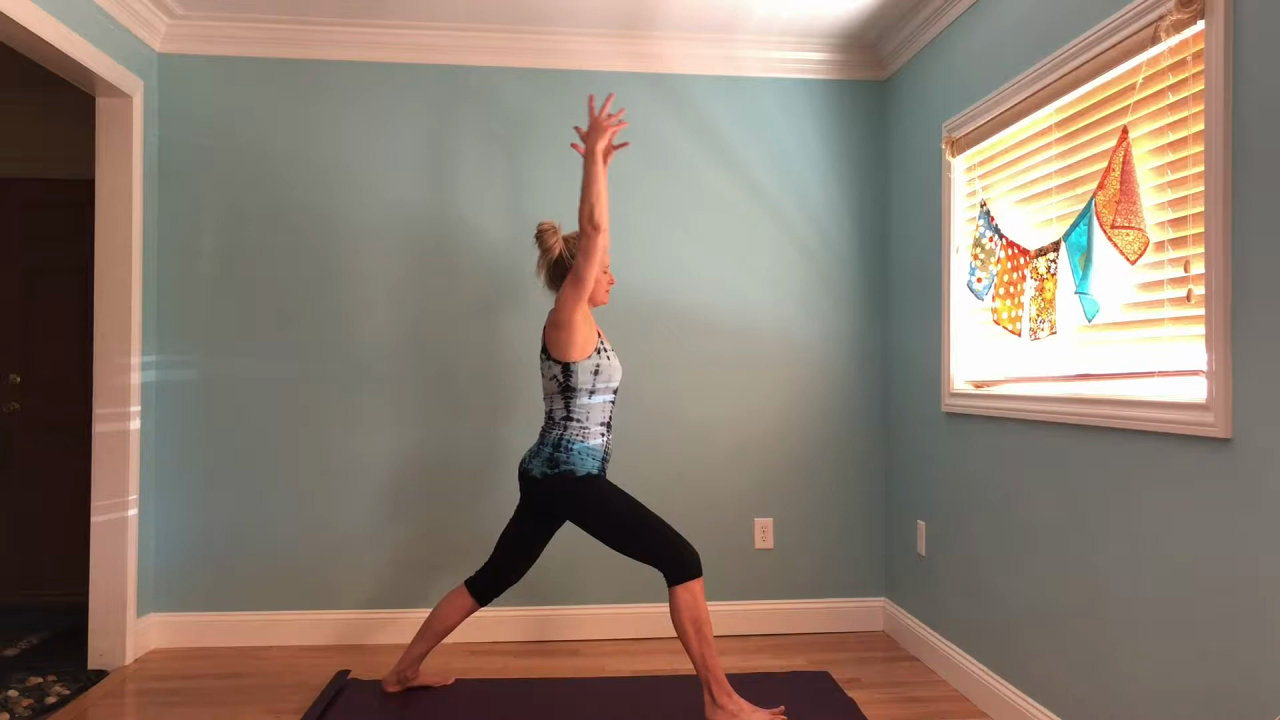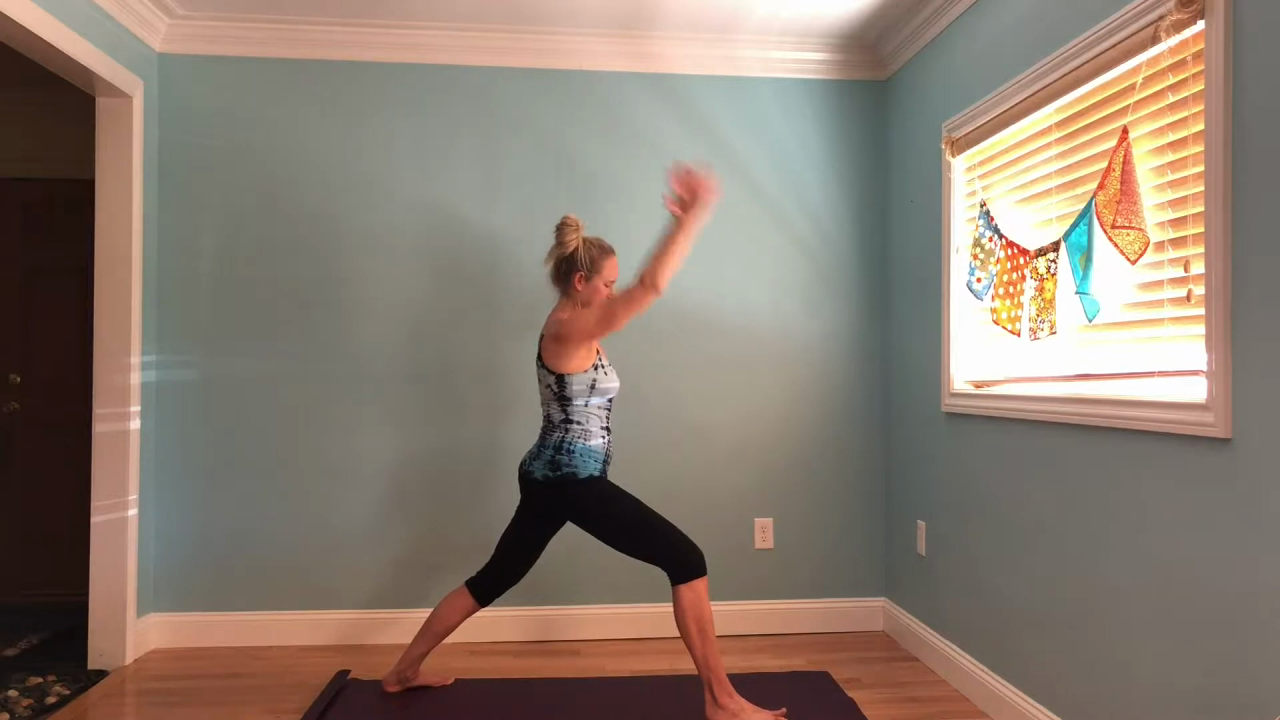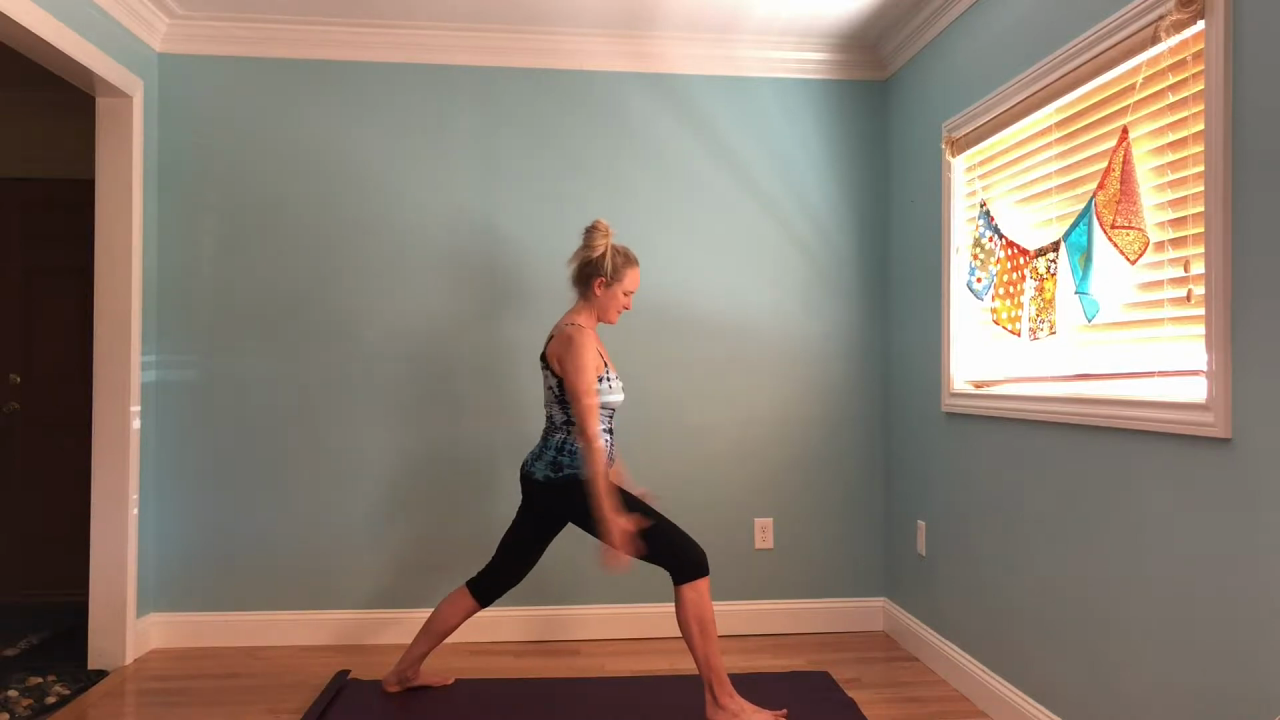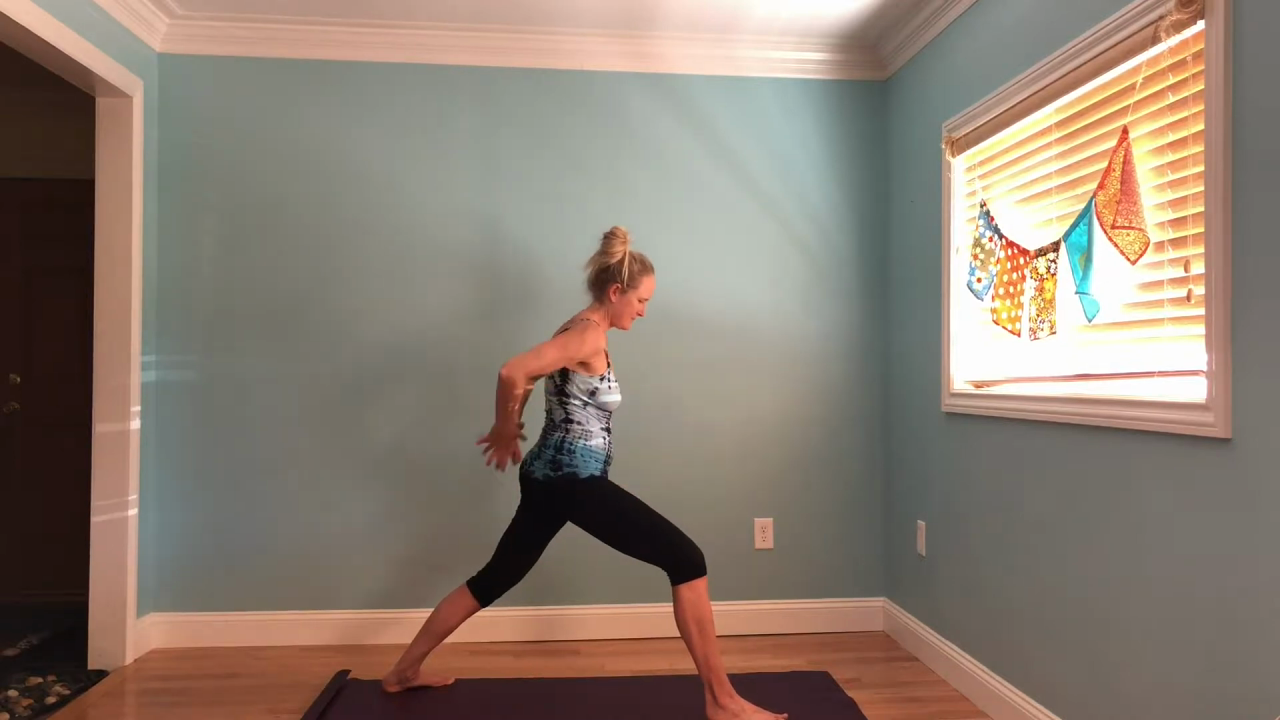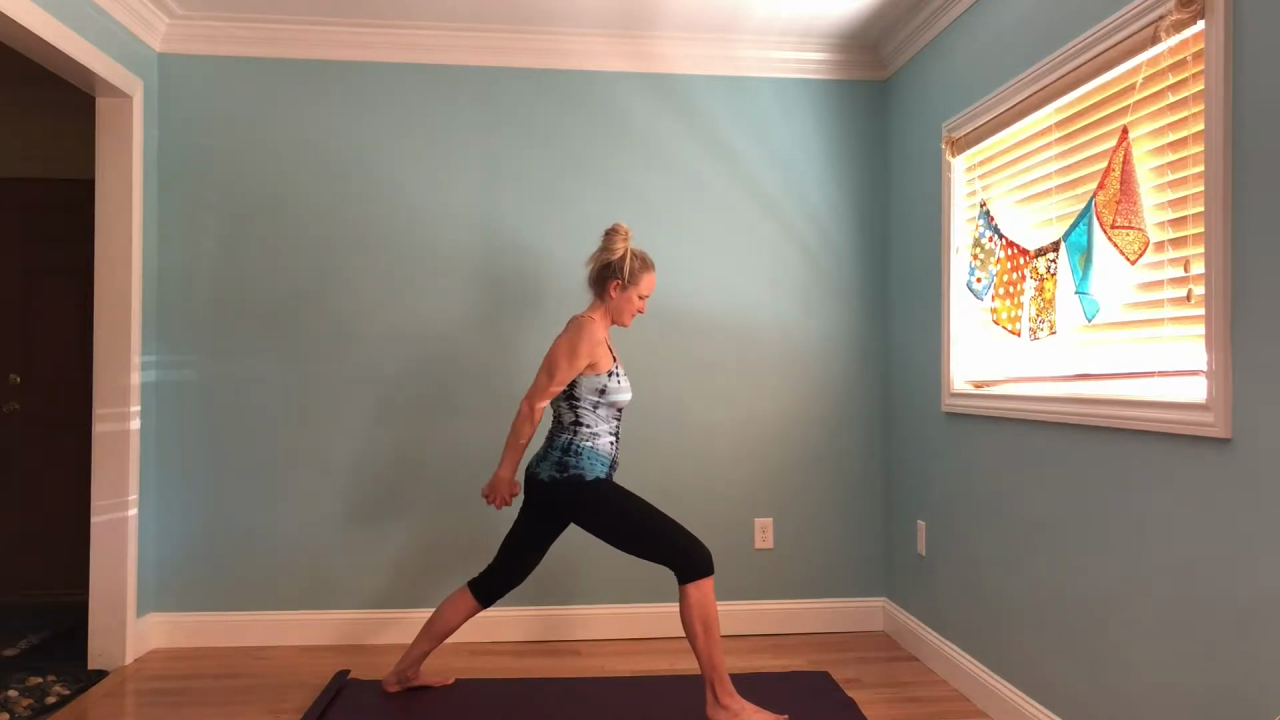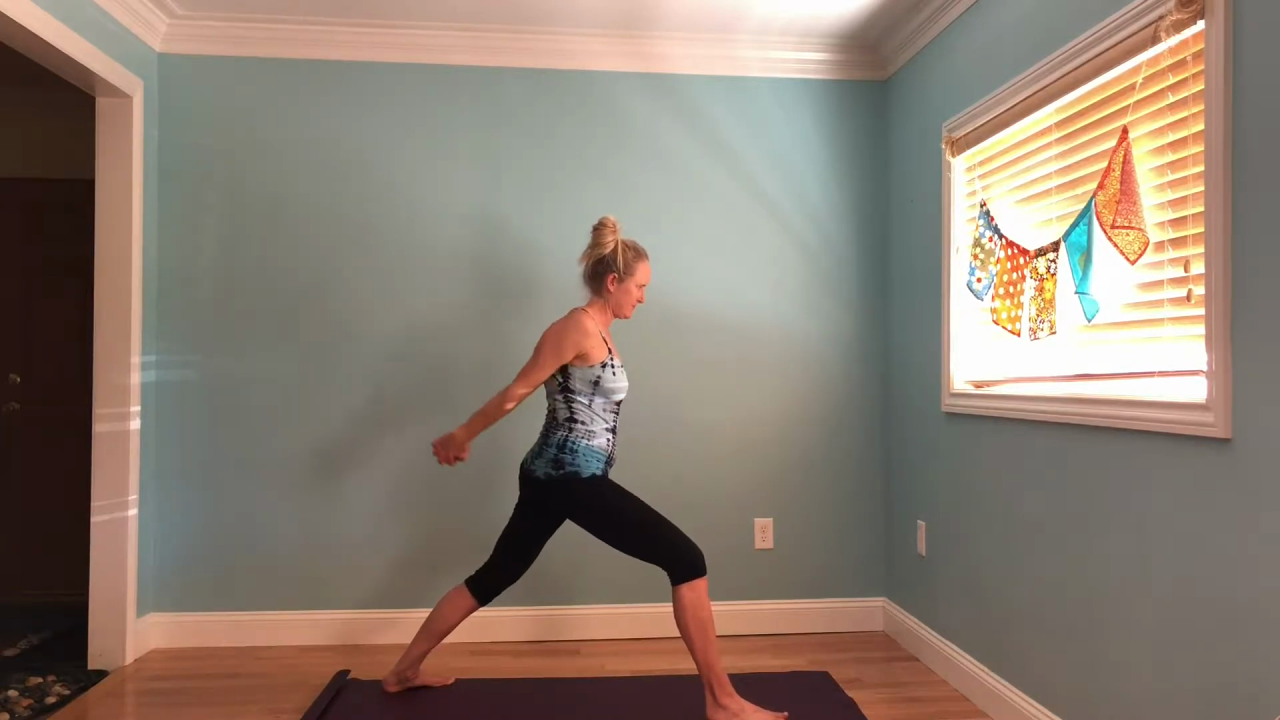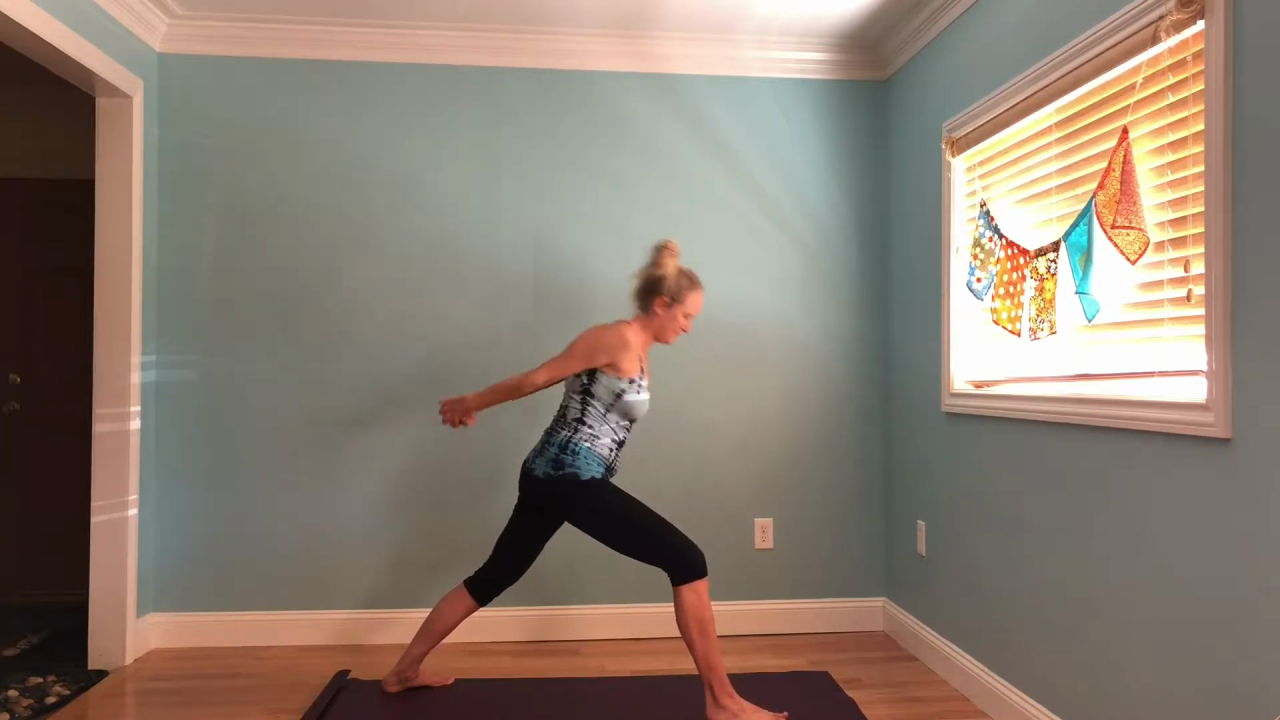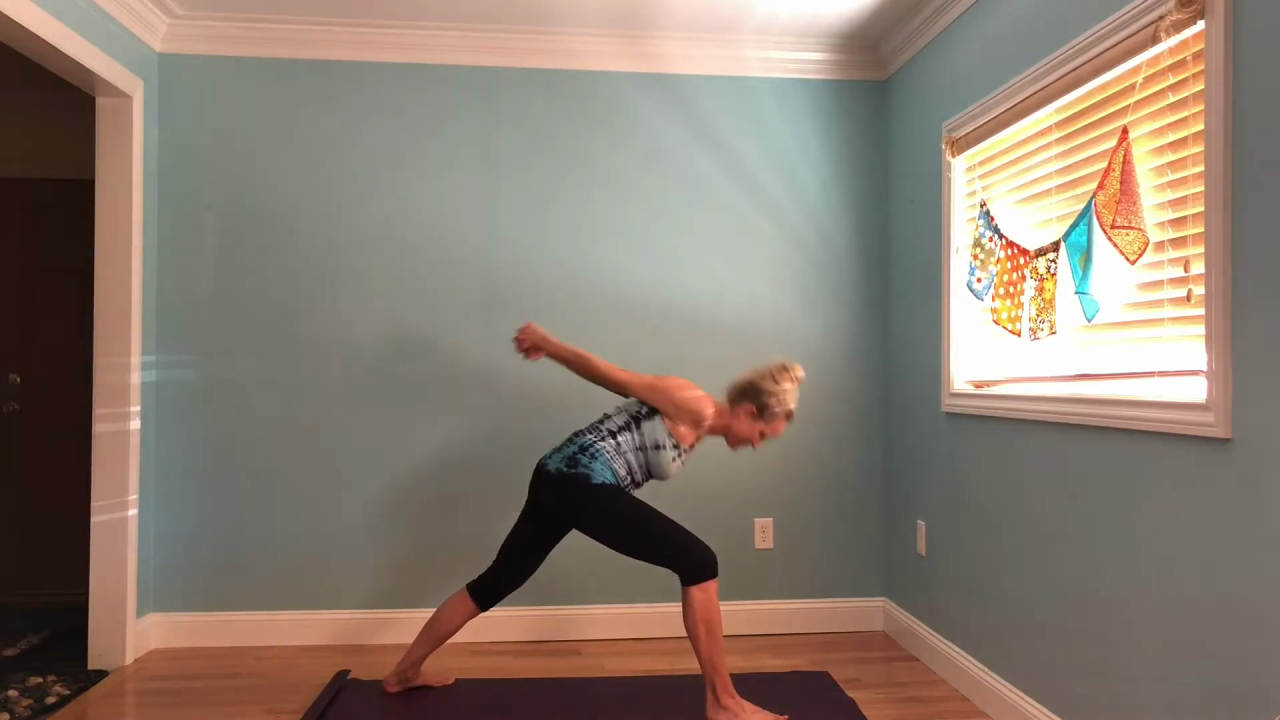
dt=0.5s
person 1, frame 1
left shoulder: (576, 323)
right shoulder: (567, 320)
left elbow: (591, 236)
right elbow: (594, 230)
left wrist: (597, 162)
right wrist: (593, 157)
left hip: (553, 474)
right hip: (569, 477)
left knee: (493, 577)
right knee: (682, 561)
left ankle: (404, 669)
person 1, frame 2
left shoulder: (573, 329)
right shoulder: (568, 330)
left elbow: (641, 290)
right elbow: (650, 285)
left wrist: (683, 216)
right wrist: (692, 214)
left hip: (552, 476)
right hip: (572, 479)
left knee: (495, 579)
right knee: (686, 563)
left ankle: (405, 669)
person 1, frame 3
left shoulder: (579, 334)
right shoulder: (576, 338)
right elbow: (588, 432)
left wrist: (618, 483)
right wrist: (608, 513)
left hip: (552, 476)
right hip: (569, 480)
left knee: (494, 579)
right knee: (689, 561)
left ankle: (405, 670)
person 1, frame 4
left shoulder: (583, 332)
right shoulder: (590, 334)
left elbow: (524, 377)
right elbow: (512, 374)
left wrist: (507, 433)
right wrist: (505, 431)
left hip: (552, 475)
right hip: (573, 478)
left knee: (494, 577)
right knee: (685, 560)
left ankle: (404, 670)
person 1, frame 5
left shoulder: (589, 332)
right shoulder: (589, 333)
left elbow: (540, 403)
right elbow: (534, 404)
left wrist: (510, 473)
right wrist: (505, 473)
left hip: (559, 477)
right hip: (579, 480)
left knee: (496, 579)
right knee: (693, 560)
left ankle: (404, 670)
person 1, frame 6
left shoulder: (598, 331)
right shoulder: (580, 327)
left elbow: (523, 392)
right elbow: (517, 390)
right wrist: (463, 435)
left hip: (554, 474)
right hip: (573, 476)
left knee: (493, 576)
right knee: (686, 561)
left ankle: (404, 670)
person 1, frame 7
left shoulder: (634, 349)
right shoulder: (621, 338)
left elbow: (540, 380)
right elbow: (537, 378)
left wrist: (472, 405)
right wrist: (472, 403)
left hip: (552, 476)
right hip: (571, 477)
left knee: (491, 577)
right knee: (687, 561)
left ankle: (404, 670)
person 1, frame 8
left shoulder: (698, 422)
right shoulder: (697, 409)
left elbow: (612, 379)
right elbow: (616, 377)
right wrist: (550, 344)
left hip: (561, 478)
right hip: (581, 482)
left knee: (496, 581)
right knee: (698, 564)
left ankle: (403, 671)
